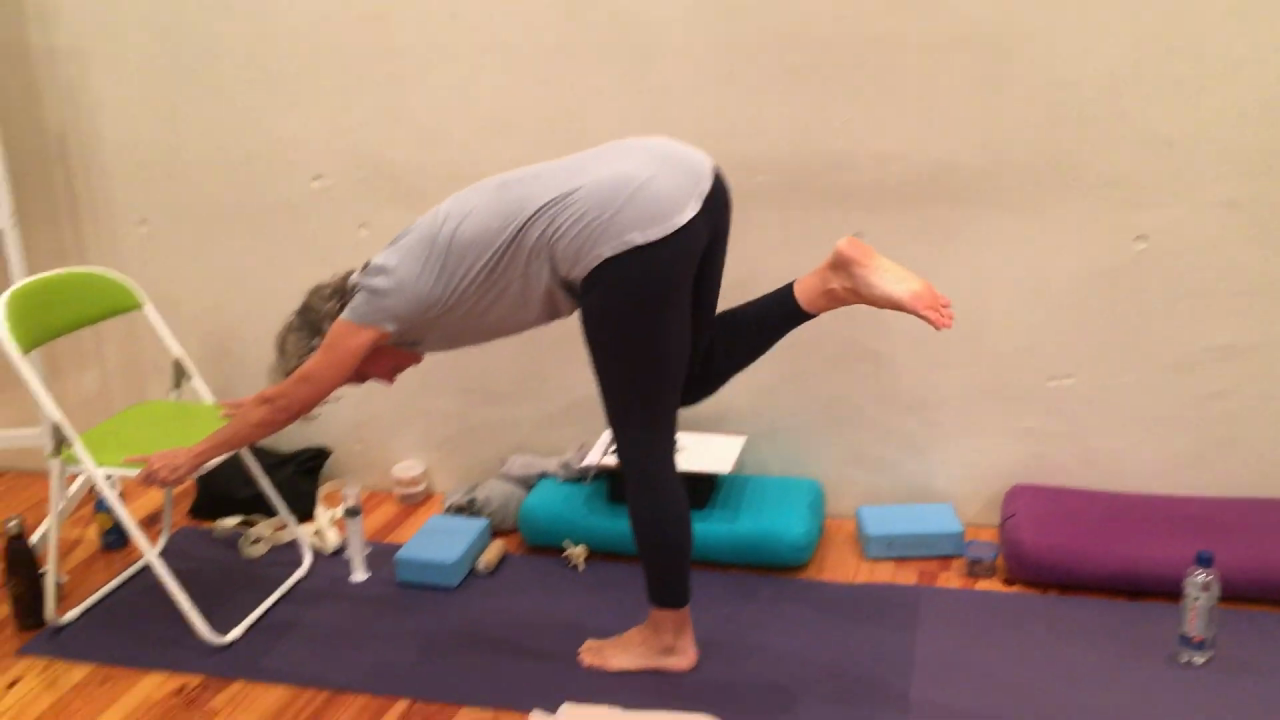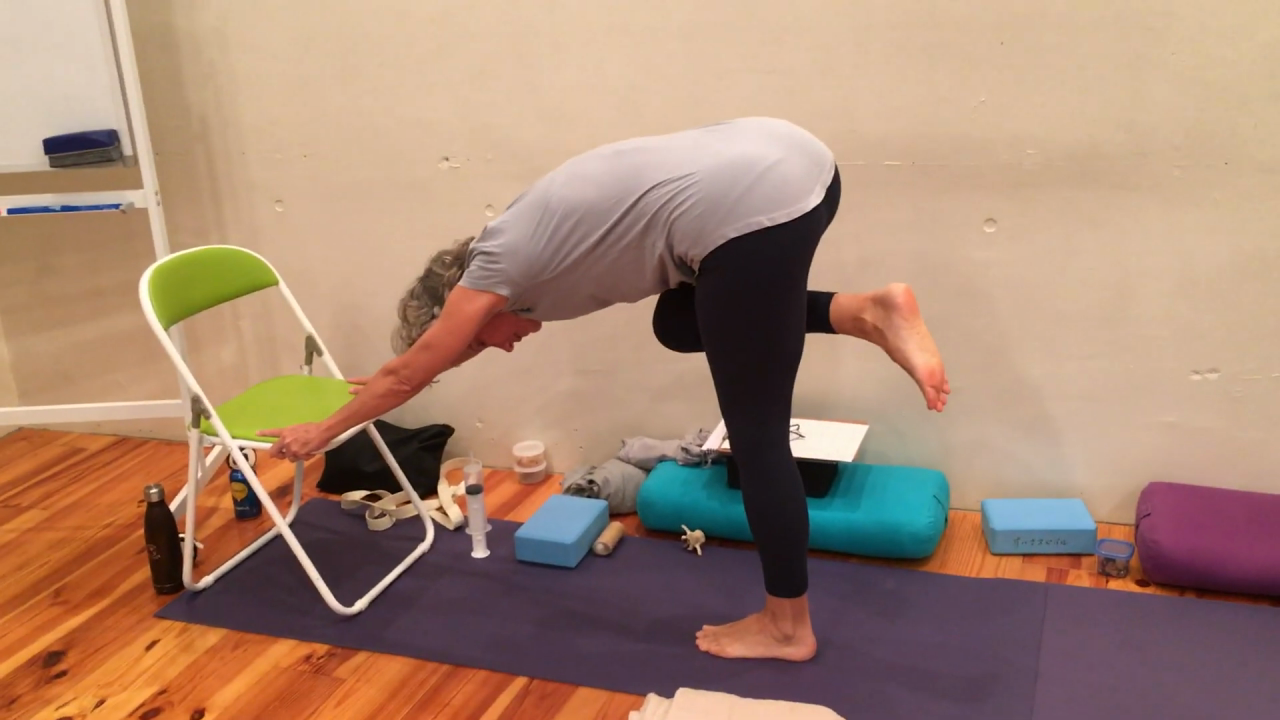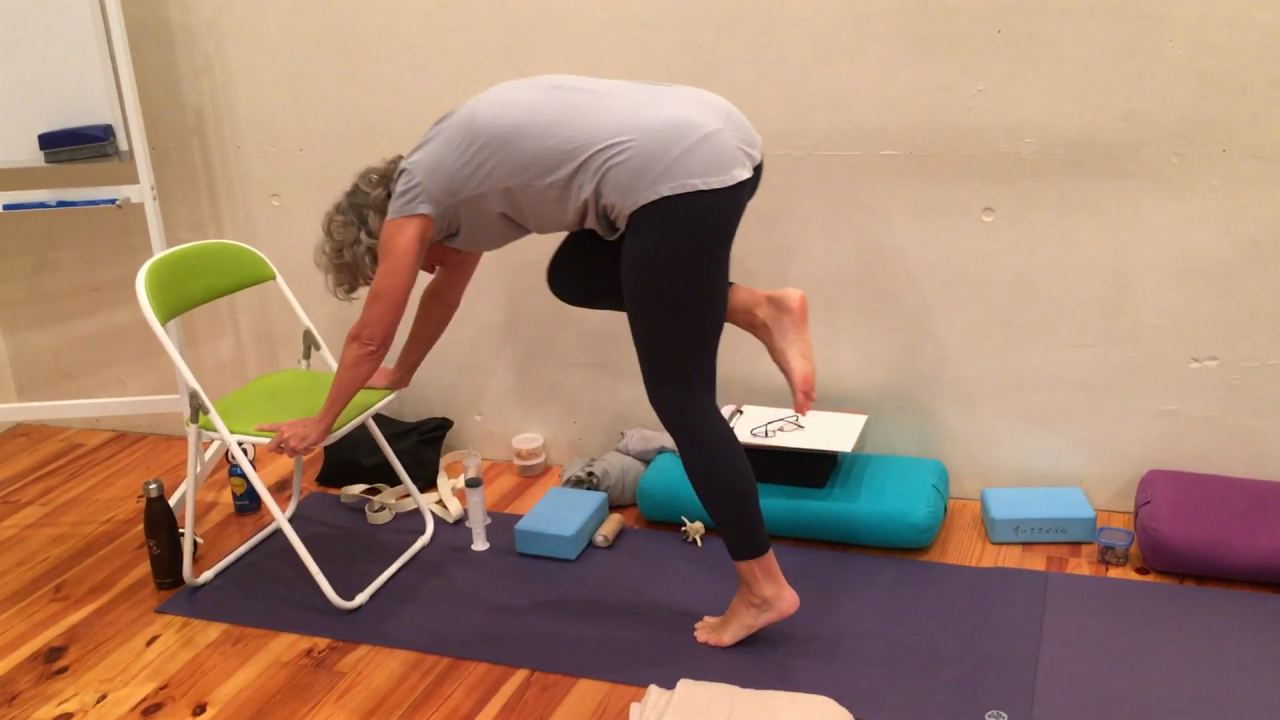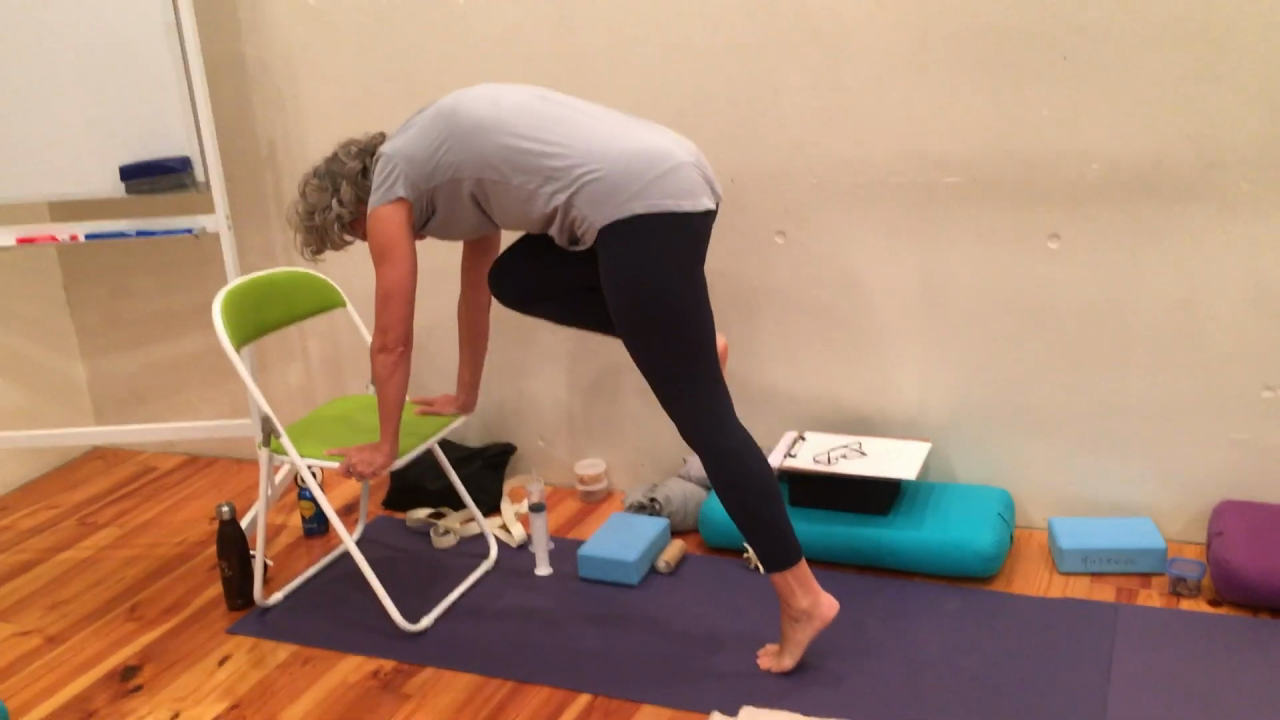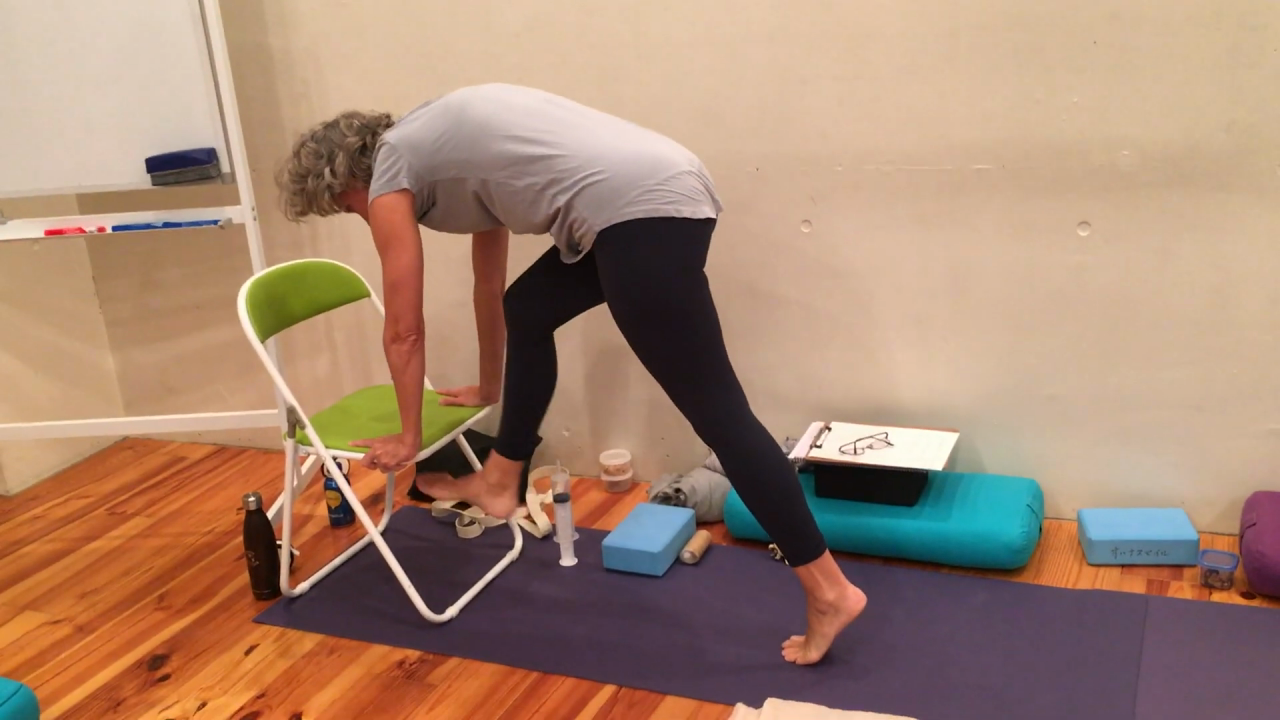
dt=1s
person 1, frame 1
left shoulder: (378, 304)
right shoulder: (404, 274)
left elbow: (287, 403)
left wrist: (188, 458)
right wrist: (263, 405)
left hip: (630, 226)
right hip: (677, 176)
left knee: (643, 449)
right knee: (684, 376)
left ankle: (669, 638)
right ankle: (831, 282)
person 1, frame 2
left shoulder: (494, 271)
right shoulder: (521, 246)
left elbow: (407, 373)
left wrist: (321, 432)
right wrist: (391, 383)
left hip: (753, 207)
right hip: (793, 163)
left knee: (755, 436)
right knee: (680, 326)
left ankle: (786, 627)
right ankle: (866, 314)
person 1, frame 3
left shoulder: (411, 200)
right shoulder: (448, 178)
left elbow: (370, 337)
right elbow: (447, 289)
left wrist: (321, 424)
right wrist: (400, 375)
left hip: (680, 172)
right hip: (714, 139)
left knee: (681, 401)
right knee: (574, 278)
left ankle: (763, 590)
right ankle: (756, 308)
person 1, frame 4
left shoulder: (389, 191)
right shoulder: (439, 160)
left elbow: (392, 342)
right elbow: (475, 290)
left wrist: (385, 446)
right wrist: (465, 396)
left hip: (642, 202)
right hip: (670, 175)
left knee: (699, 414)
right knee: (513, 279)
left ankle: (803, 599)
right ankle: (689, 346)
person 1, frame 5
left shoulder: (390, 177)
right shoulder: (437, 145)
left elbow: (403, 331)
right elbow: (489, 285)
left wrist: (408, 438)
right wrist: (489, 386)
left hip: (639, 211)
right hip: (666, 184)
left knee: (716, 414)
right knee: (528, 309)
left ankle: (830, 592)
right ankle: (498, 483)
